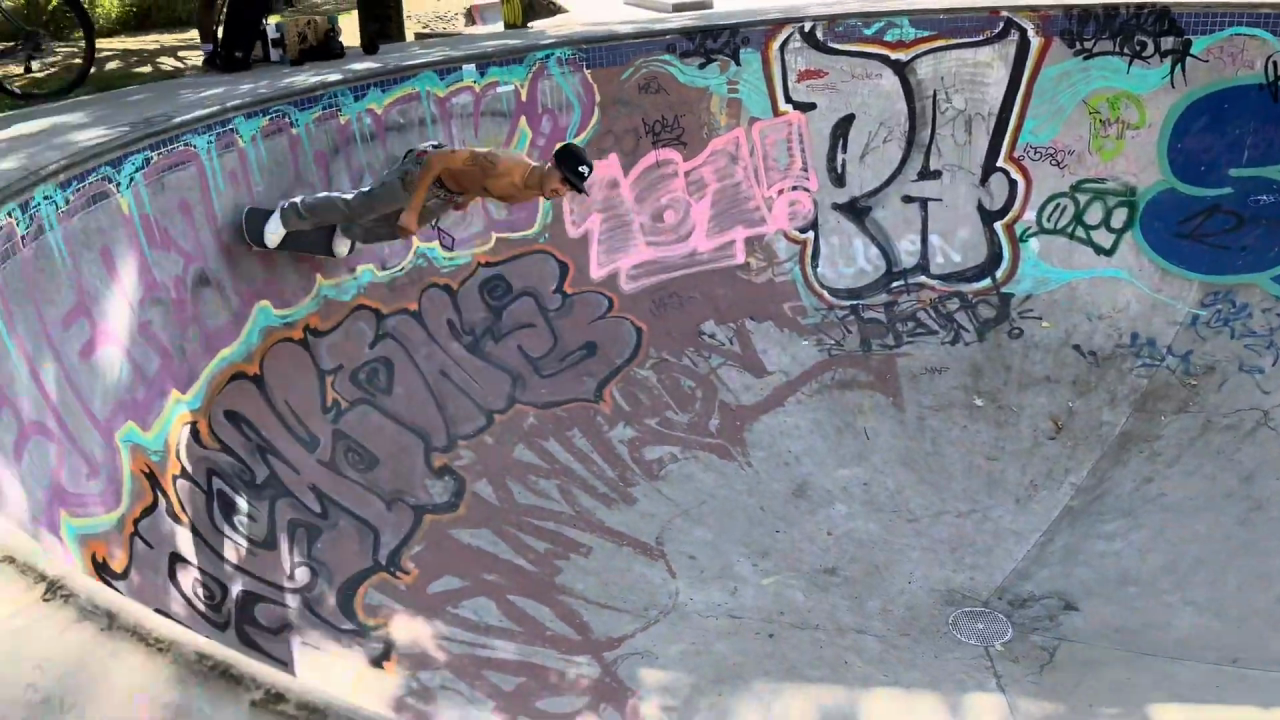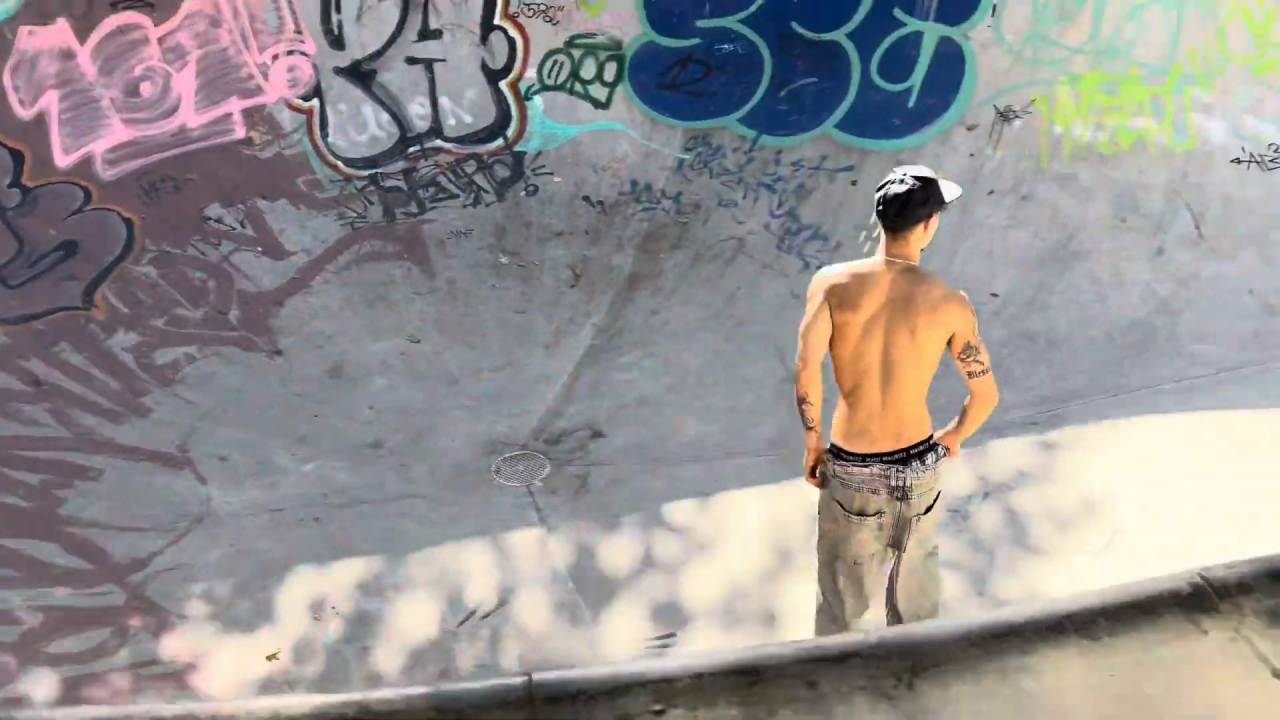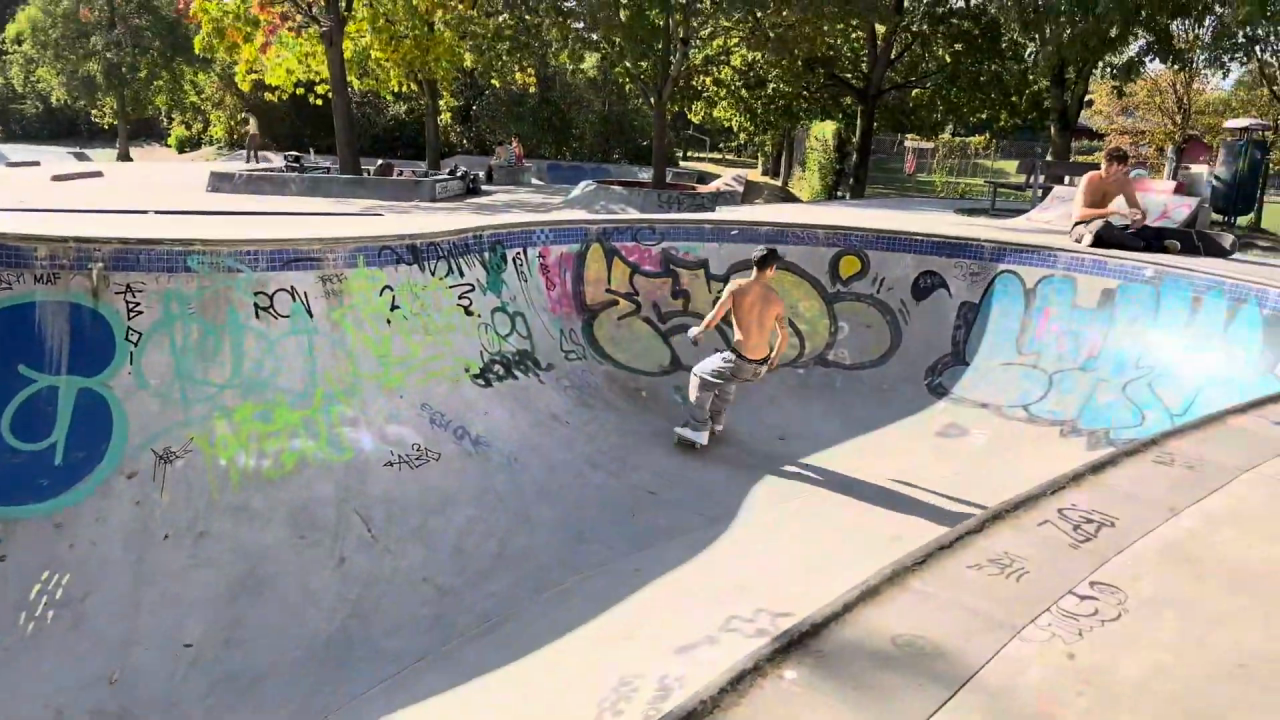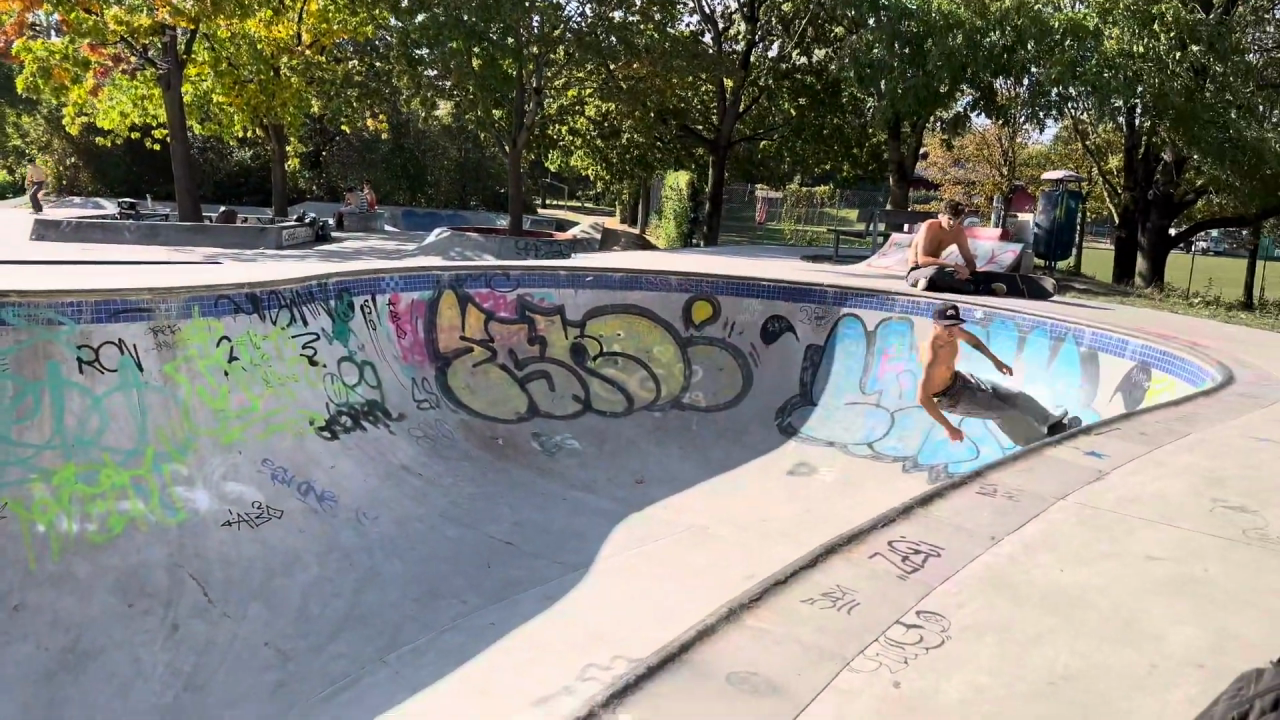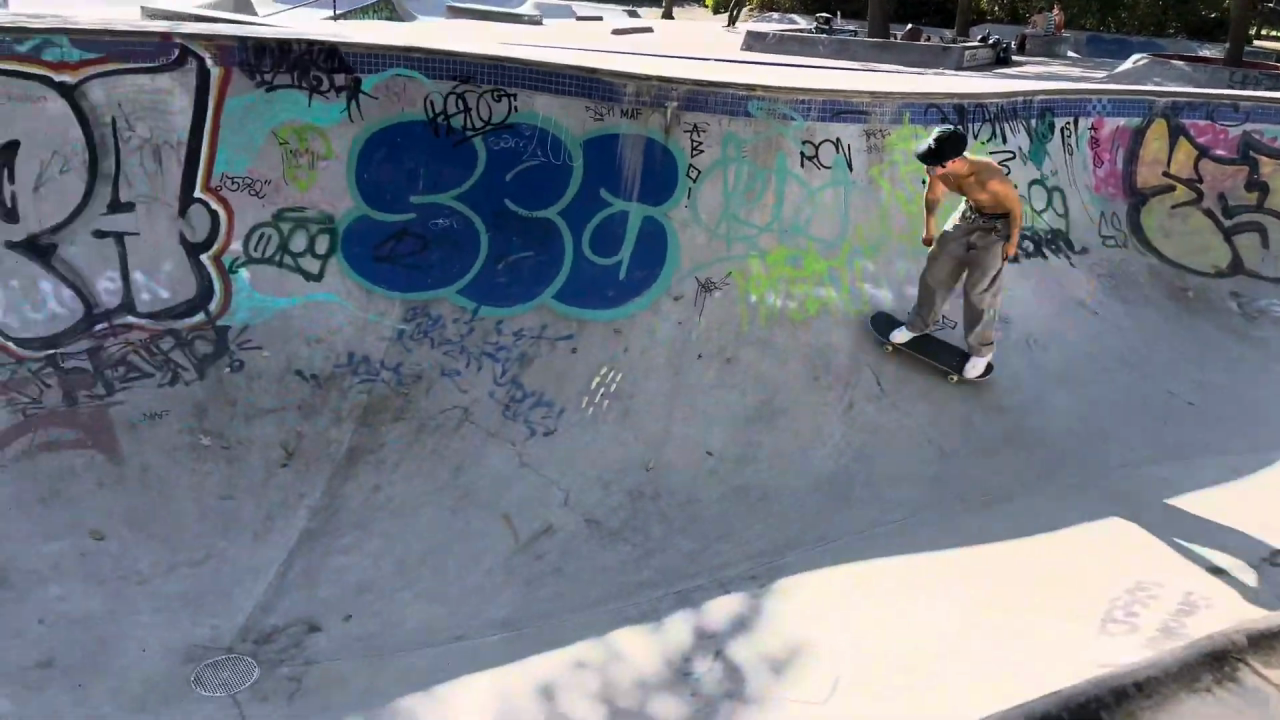
dt=1s
person 1, frame 1
left shoulder: (539, 189)
right shoulder: (505, 167)
right elbow: (441, 158)
left wrist: (469, 195)
right wrist: (411, 210)
left hip: (449, 191)
right hip: (427, 168)
left knee: (393, 227)
right knee: (358, 206)
left ankle: (349, 232)
right ankle: (291, 215)
person 1, frame 2
left shoulder: (831, 281)
right shoulder: (950, 303)
left elbow: (806, 369)
right elbow: (986, 394)
left wrist: (812, 445)
right wrist: (955, 435)
left hip: (850, 472)
right hip: (914, 468)
left knee: (843, 599)
right knee: (913, 579)
person 1, frame 3
right shoulder: (777, 300)
left elbow: (715, 316)
right elbow: (784, 336)
left wrist: (698, 331)
right wrist: (775, 357)
left hip: (741, 362)
right hip: (761, 366)
left knee: (700, 375)
right knee: (727, 377)
left ankle: (699, 429)
right ankle: (716, 420)
person 1, frame 4
left shoulder: (951, 330)
right shoulder: (933, 359)
left elbow: (970, 338)
right elbow: (923, 398)
left wrist: (995, 360)
right wrist: (949, 428)
left hip: (958, 379)
right hip: (950, 397)
left knee: (1013, 397)
right knee: (1006, 415)
left ankle: (1048, 421)
person 1, frame 5
left shoulder: (988, 178)
right shoulder: (939, 170)
left elbow: (1016, 204)
right elbow: (932, 195)
left wrist: (1012, 241)
right wrist: (929, 230)
left hip: (998, 224)
right hip: (970, 213)
left knee: (978, 291)
right knee: (935, 273)
left ankle: (982, 350)
right ankle: (918, 324)
